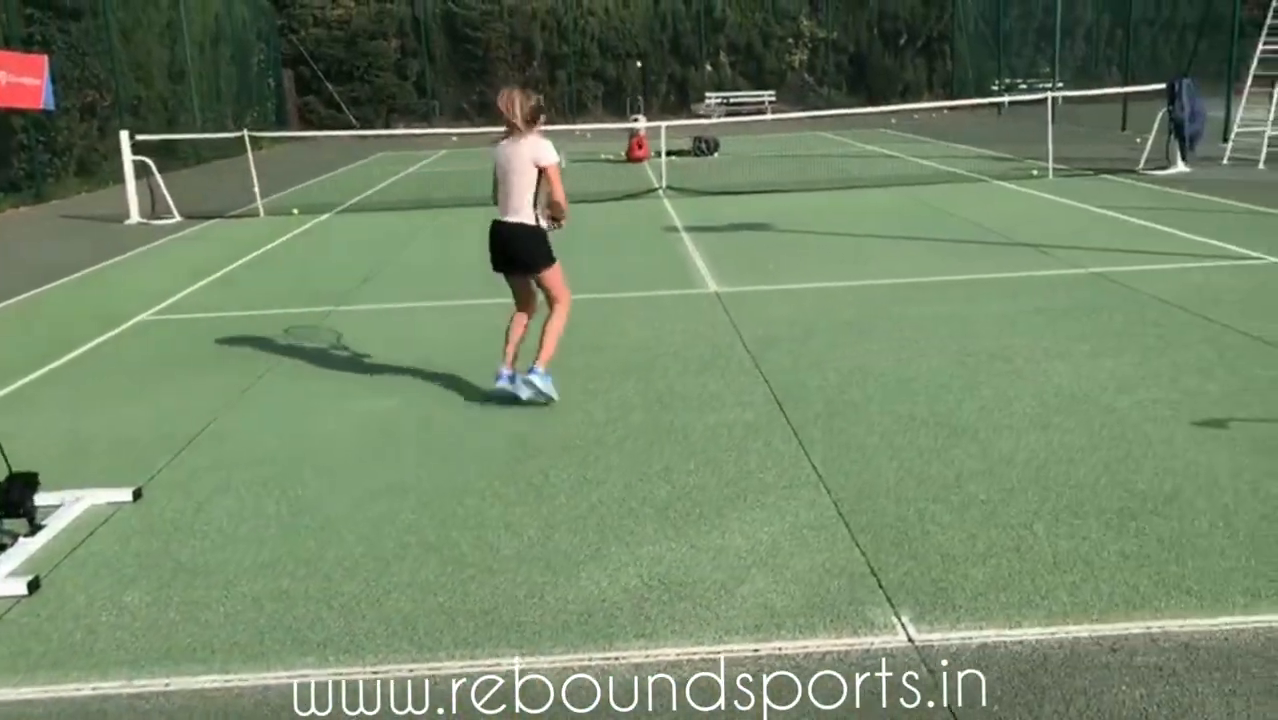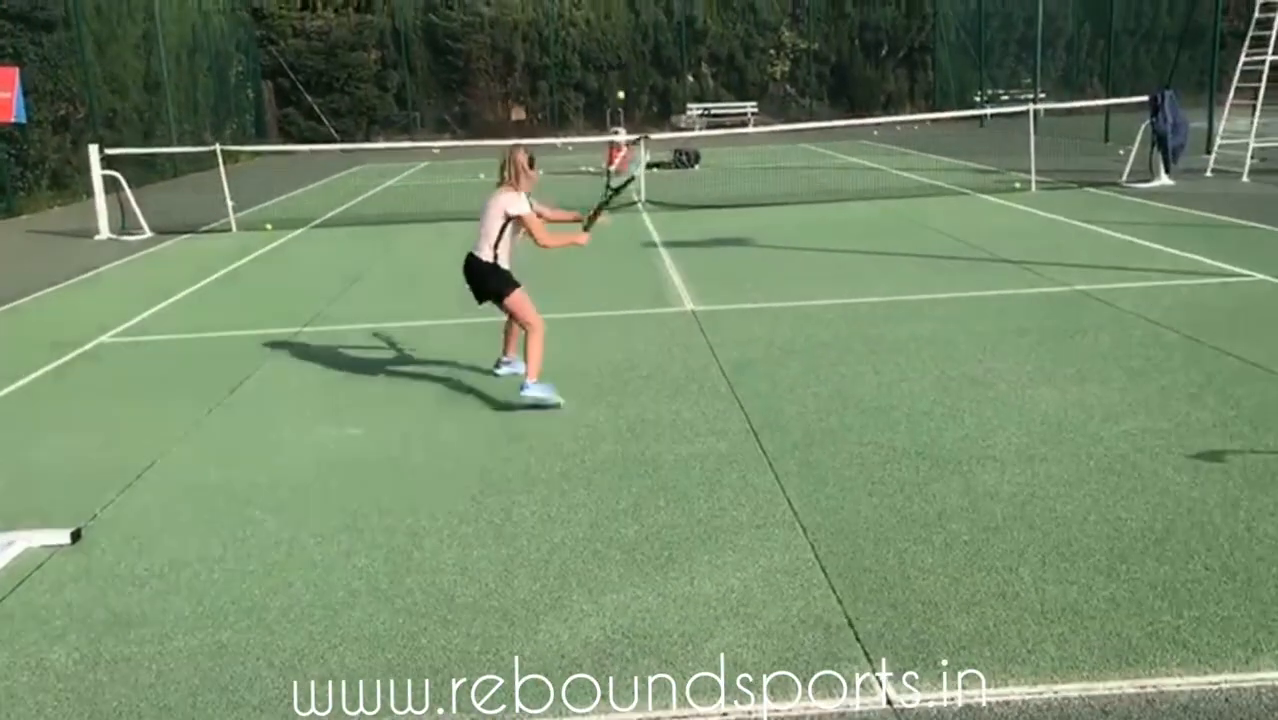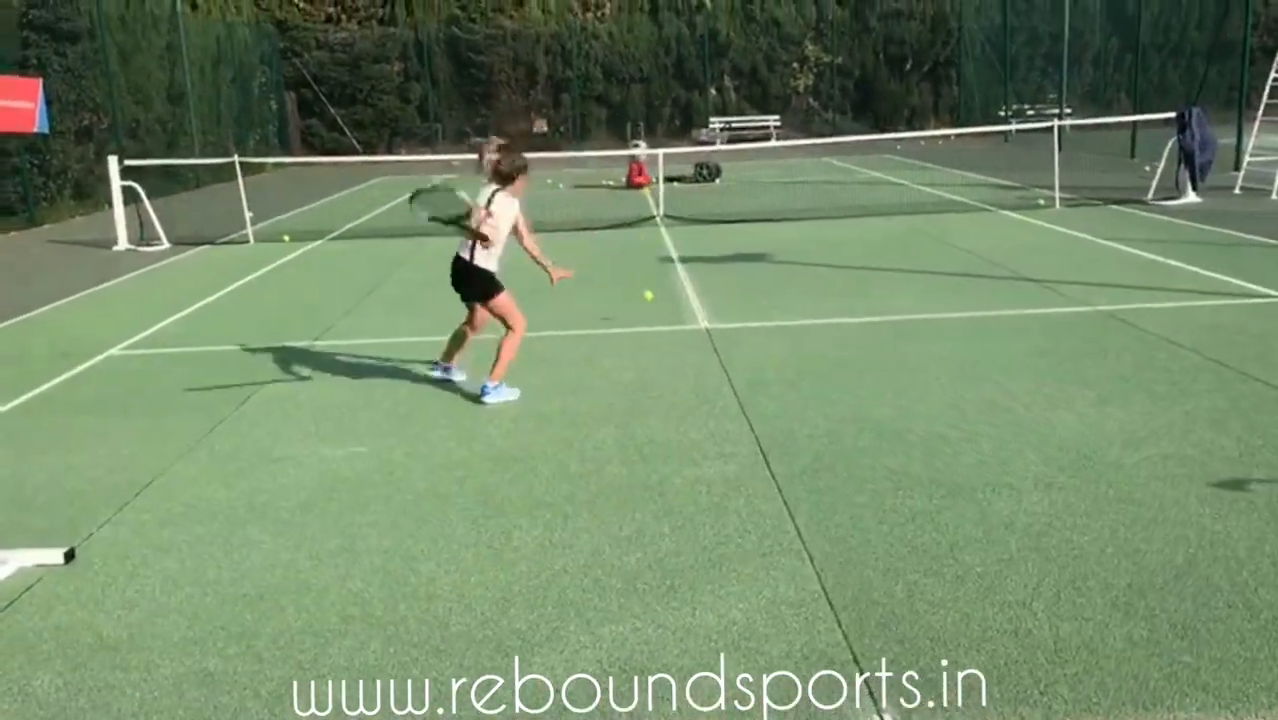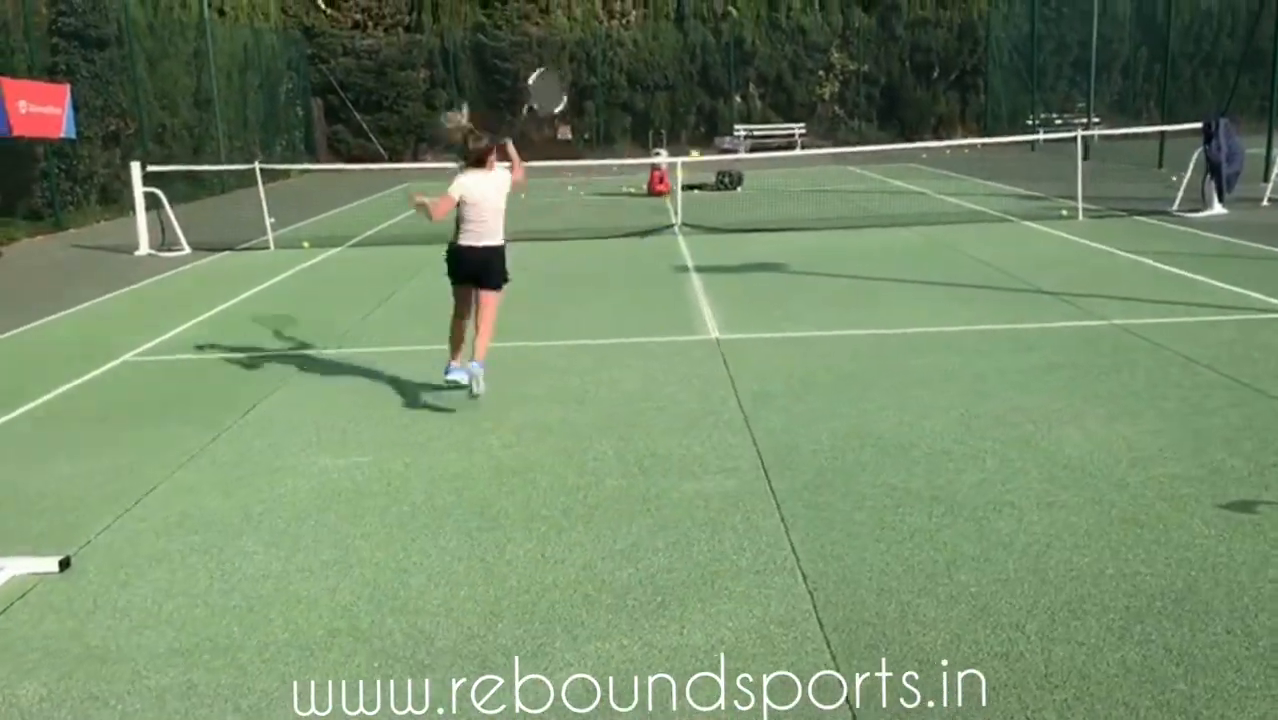
dt=0.4s
person 1, frame 1
left shoulder: (502, 148)
right shoulder: (542, 147)
right elbow: (558, 199)
right wrist: (557, 215)
left hip: (501, 234)
right hip: (527, 237)
left knee: (524, 306)
right knee: (561, 302)
left ankle: (506, 375)
right ankle: (538, 370)
person 1, frame 2
left shoulder: (509, 193)
right shoulder: (516, 199)
left elbow: (548, 214)
right elbow: (542, 239)
left wrist: (581, 217)
right wrist: (575, 239)
left hip: (479, 265)
right hip: (488, 270)
left knee: (518, 311)
right knee: (535, 325)
left ankle: (507, 360)
right ankle: (533, 385)
person 1, frame 3
left shoulder: (512, 202)
right shoulder: (490, 195)
left elbow: (526, 240)
right elbow: (470, 227)
left wrist: (549, 268)
right wrist: (479, 234)
left hip: (477, 270)
right hip: (473, 271)
left knee: (474, 322)
right knee: (517, 327)
left ankle: (443, 365)
right ankle: (492, 388)
person 1, frame 4
left shoulder: (463, 180)
right shoulder: (501, 176)
left elbow: (437, 214)
right elbow: (520, 174)
left wrist: (423, 202)
right wrist: (511, 148)
left hip: (463, 254)
right hip: (492, 256)
left knee: (461, 311)
right knee: (485, 321)
left ankle: (454, 366)
right ankle: (476, 364)
